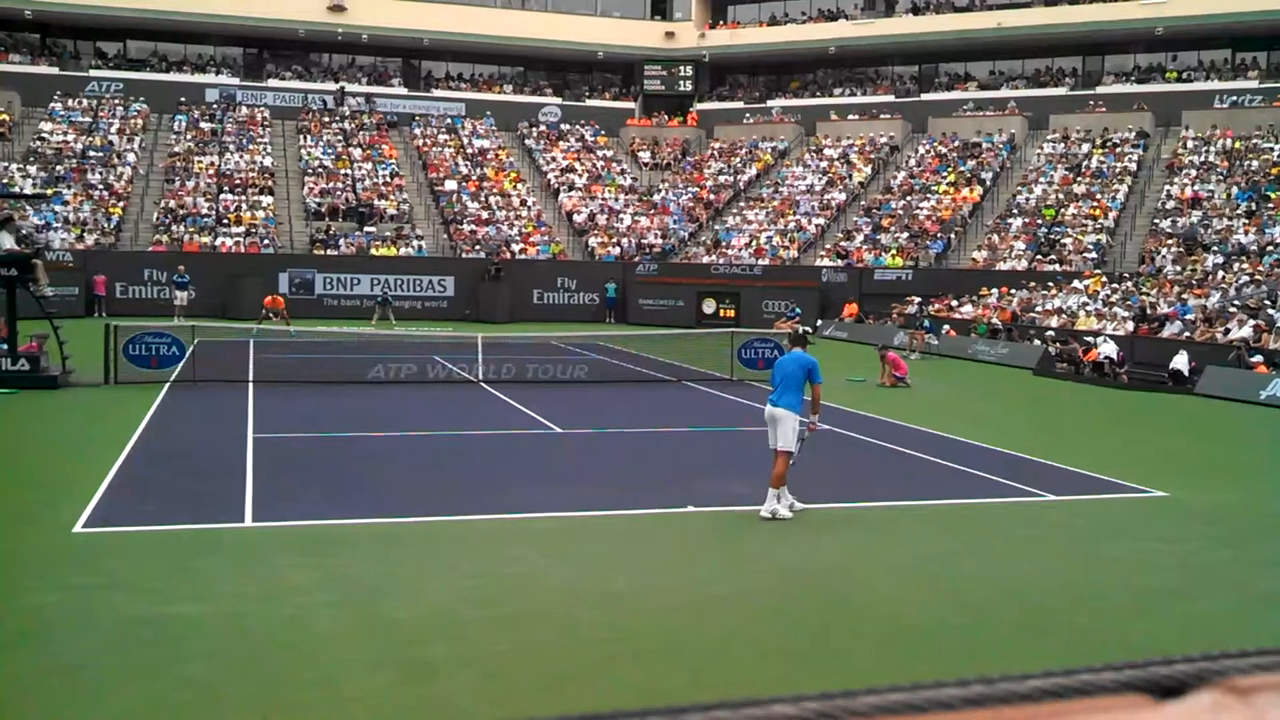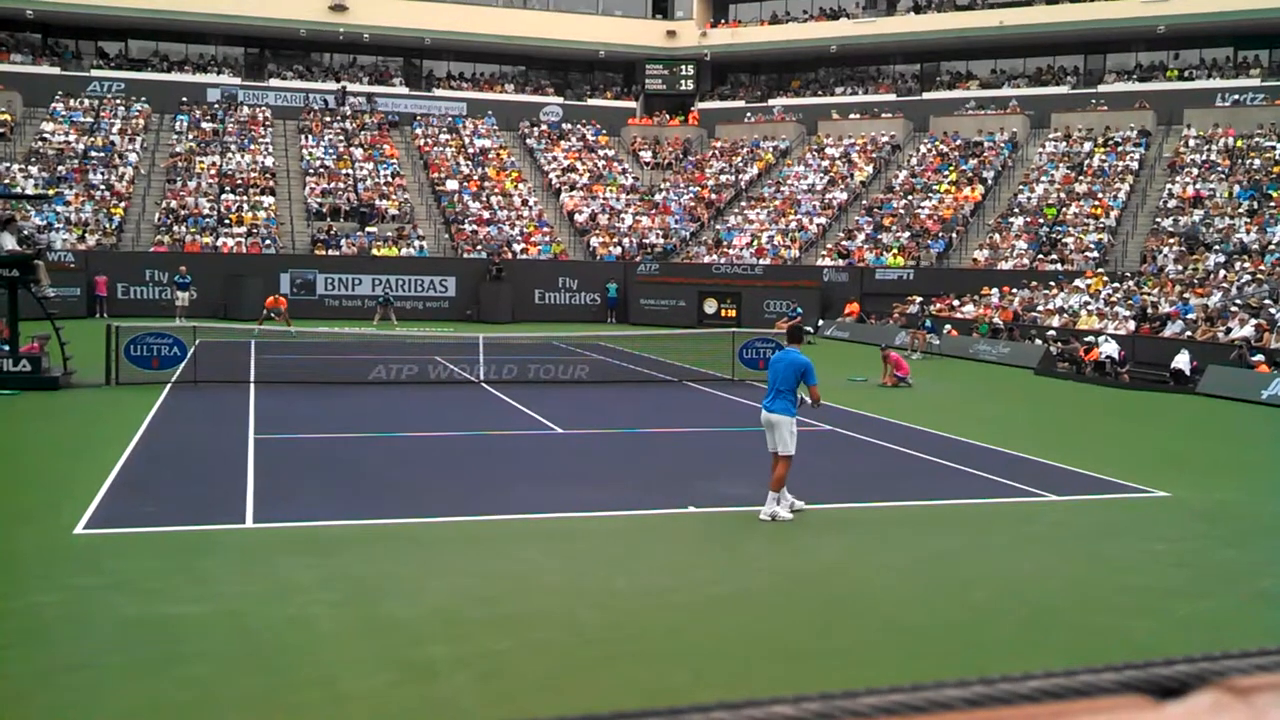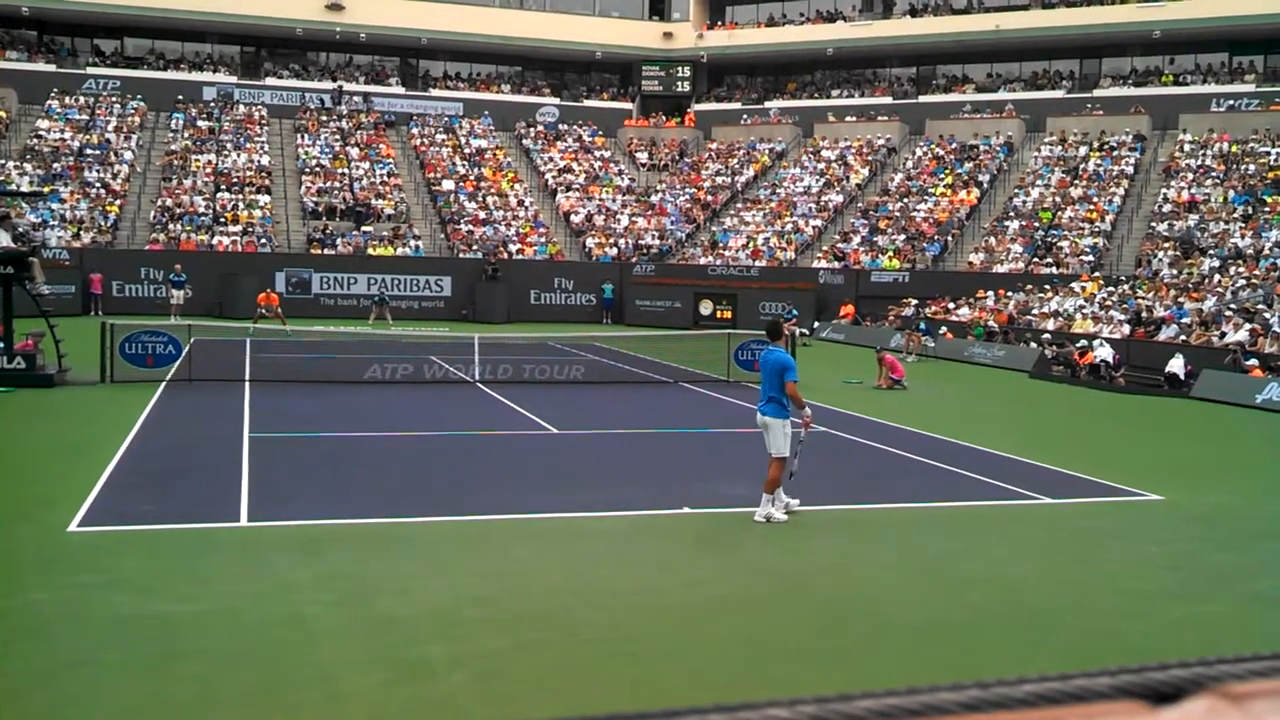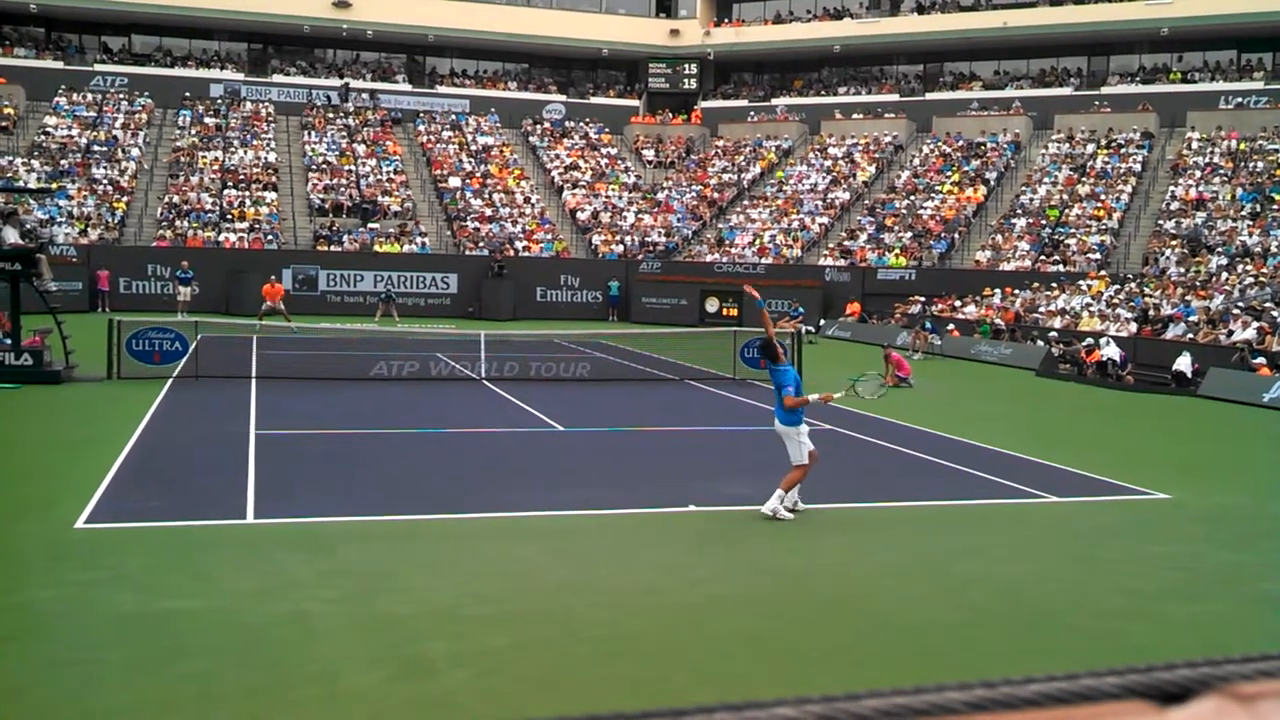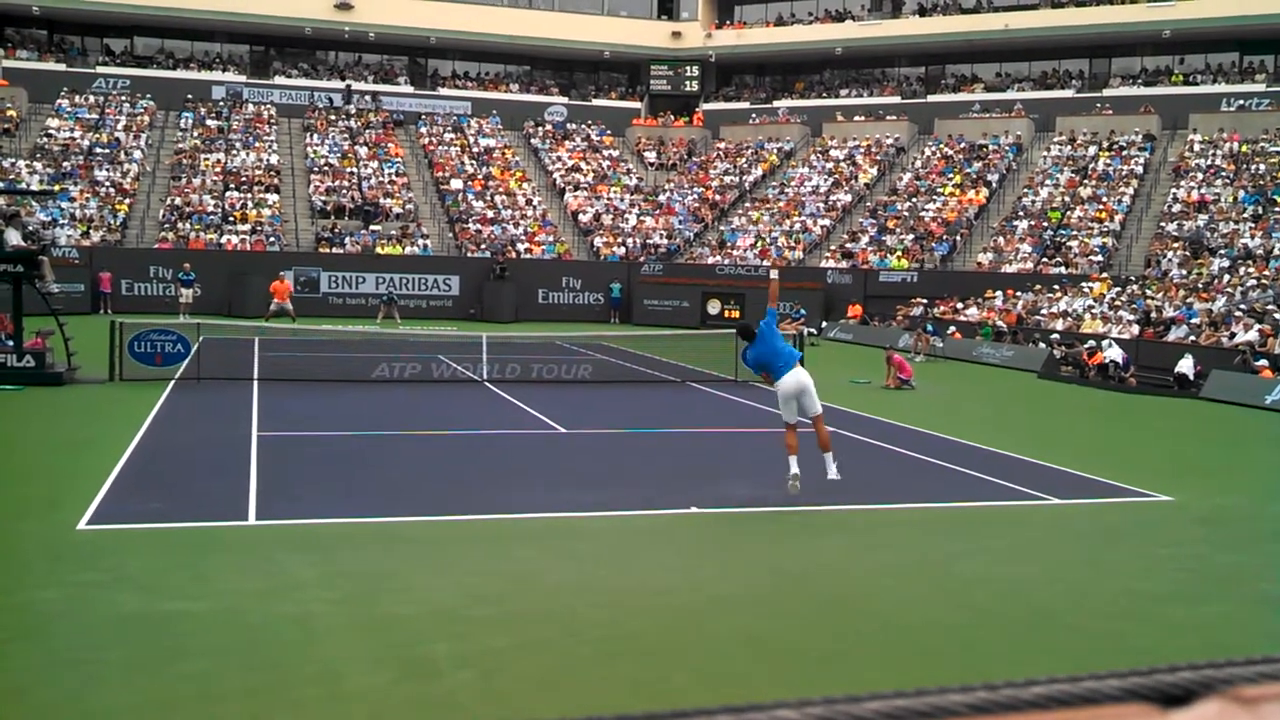
dt=0.5s
person 1, frame 1
left shoulder: (780, 361)
right shoulder: (811, 362)
right elbow: (816, 395)
right wrist: (814, 418)
left hip: (771, 408)
right hip: (787, 411)
left knee: (779, 456)
right knee: (783, 458)
left ankle: (784, 499)
right ankle: (770, 505)
person 1, frame 2
left shoulder: (774, 358)
right shoulder: (804, 362)
right elbow: (814, 396)
right wrist: (816, 403)
left hip: (767, 411)
right hip: (784, 415)
left knee: (778, 459)
right knee: (784, 461)
left ankle: (784, 500)
right ankle: (769, 508)
person 1, frame 3
left shoulder: (764, 355)
right shoulder: (786, 360)
right elbow: (791, 392)
right wrist: (805, 410)
left hip: (763, 413)
right hip: (777, 415)
left knee: (776, 460)
right knee: (778, 462)
left ankle: (779, 501)
right ankle: (764, 509)
person 1, frame 4
left shoulder: (773, 362)
right shoulder: (787, 375)
left elbow: (769, 329)
right elbow: (789, 403)
left wrist: (759, 301)
right wrist: (816, 398)
left hip: (788, 422)
right hip: (791, 424)
left knee: (810, 456)
right knee: (800, 468)
left ankle: (790, 499)
right ankle: (772, 505)
person 1, frame 5
left shoulder: (748, 356)
right shoulder: (766, 330)
left elbow: (767, 380)
right elbow: (772, 302)
right wrist: (773, 274)
left hip: (784, 386)
right hip: (801, 377)
left knee: (790, 430)
right knee: (819, 424)
left ankle: (794, 469)
right ankle: (831, 469)
